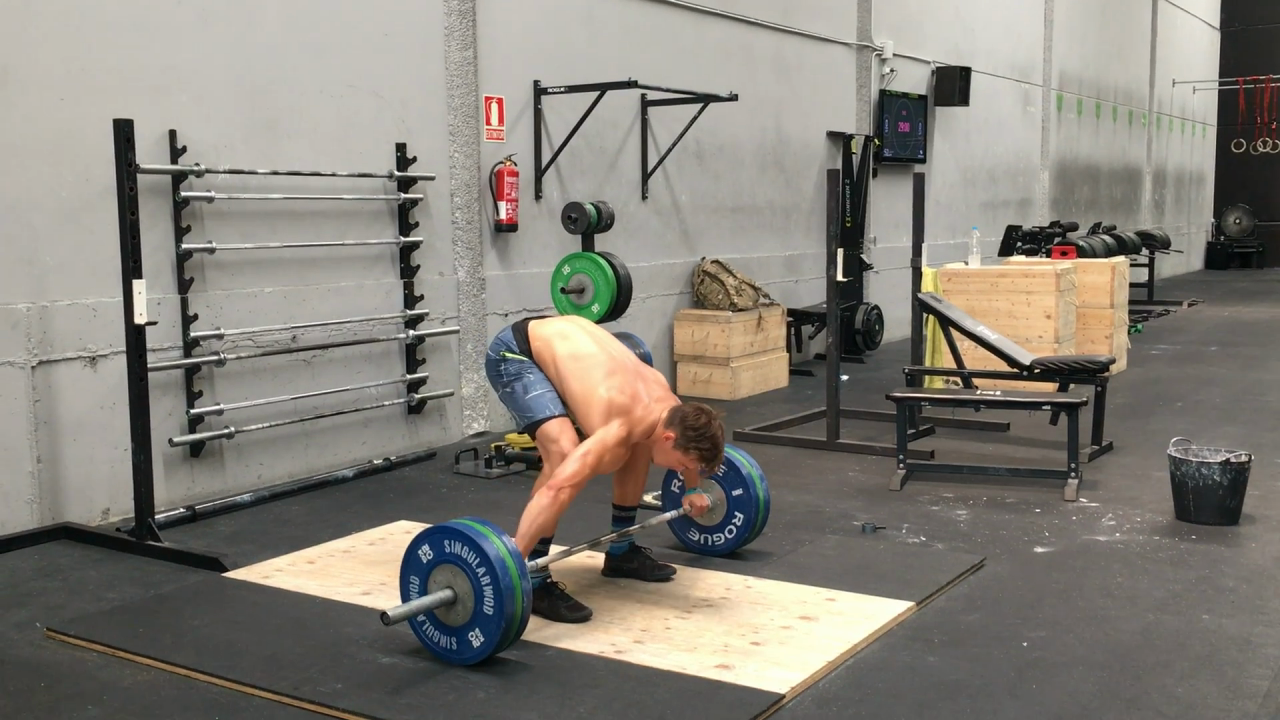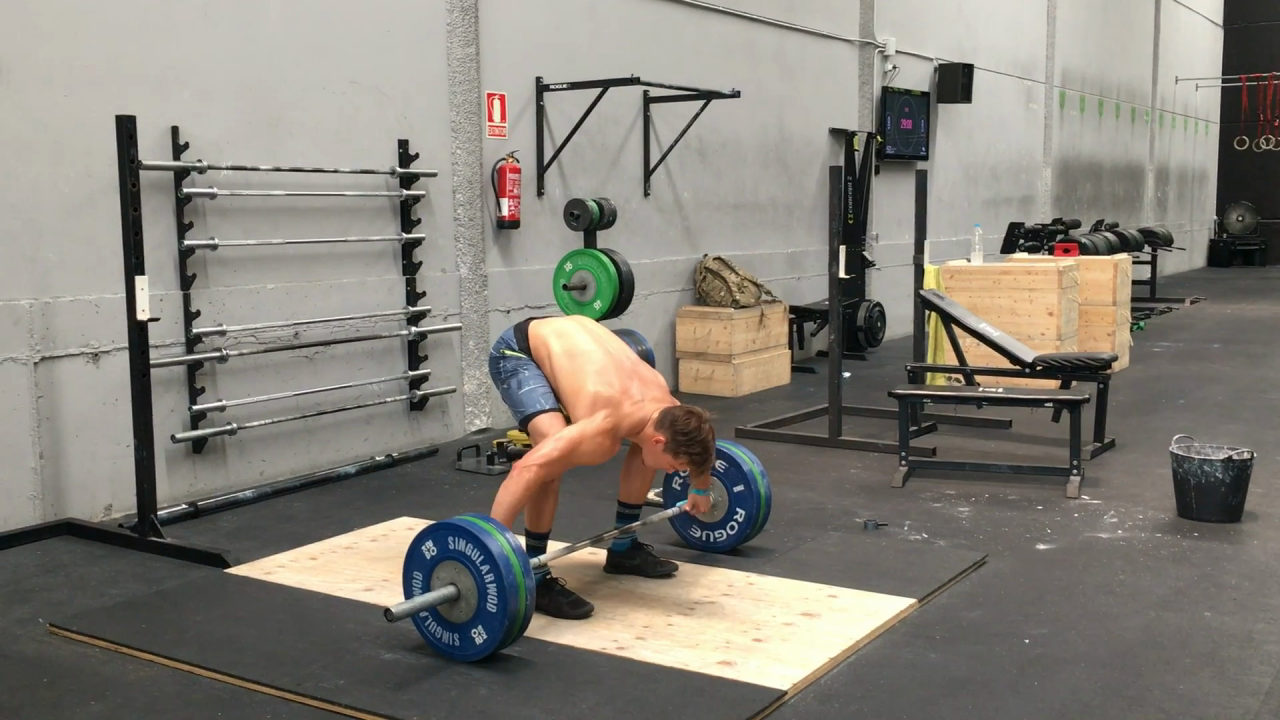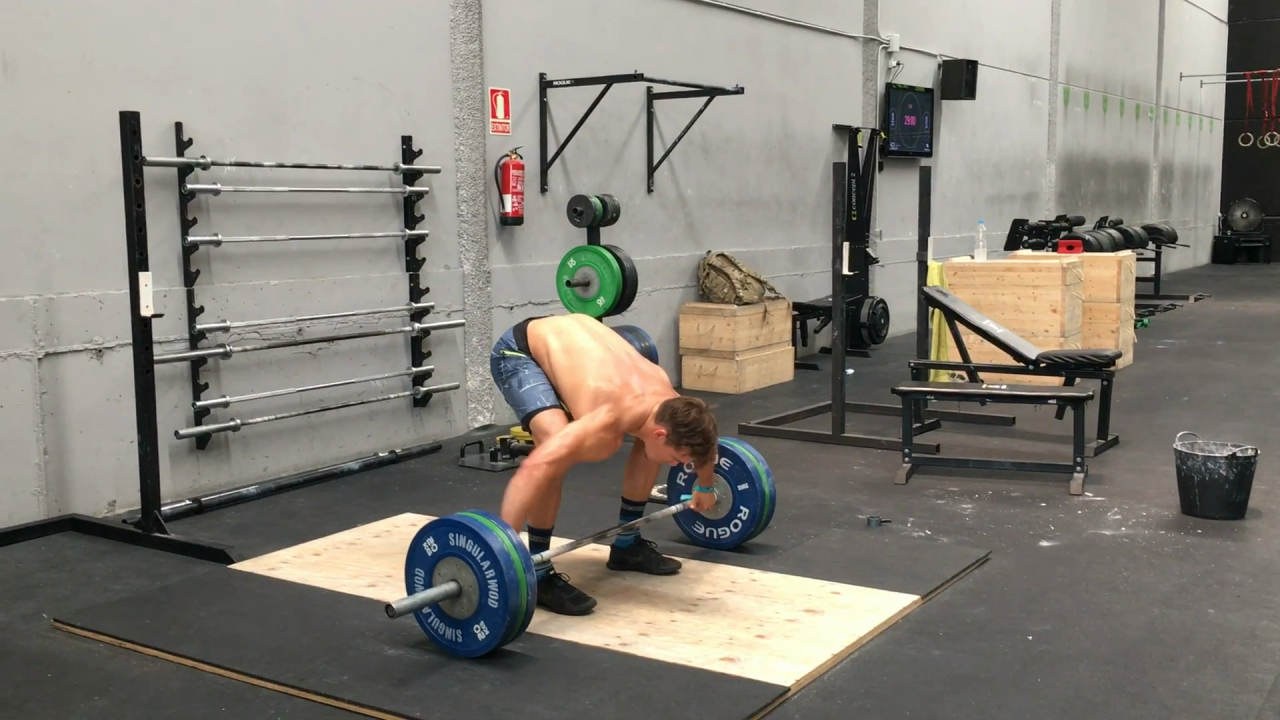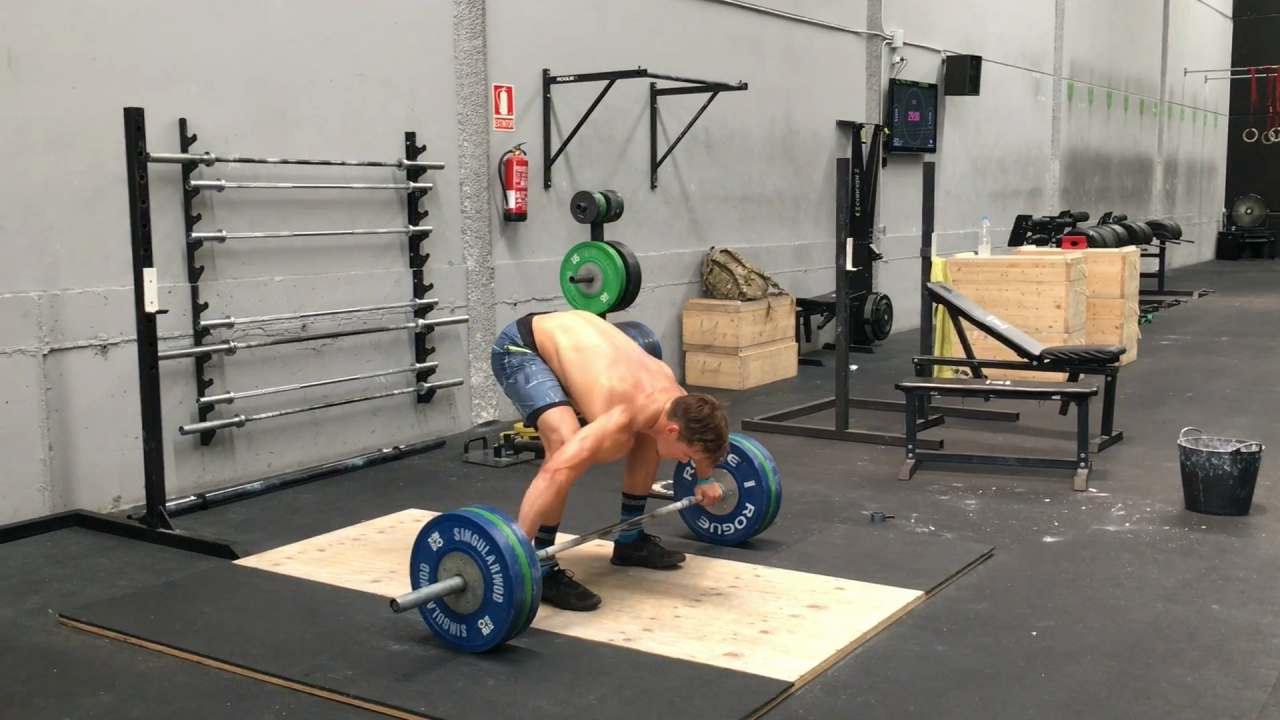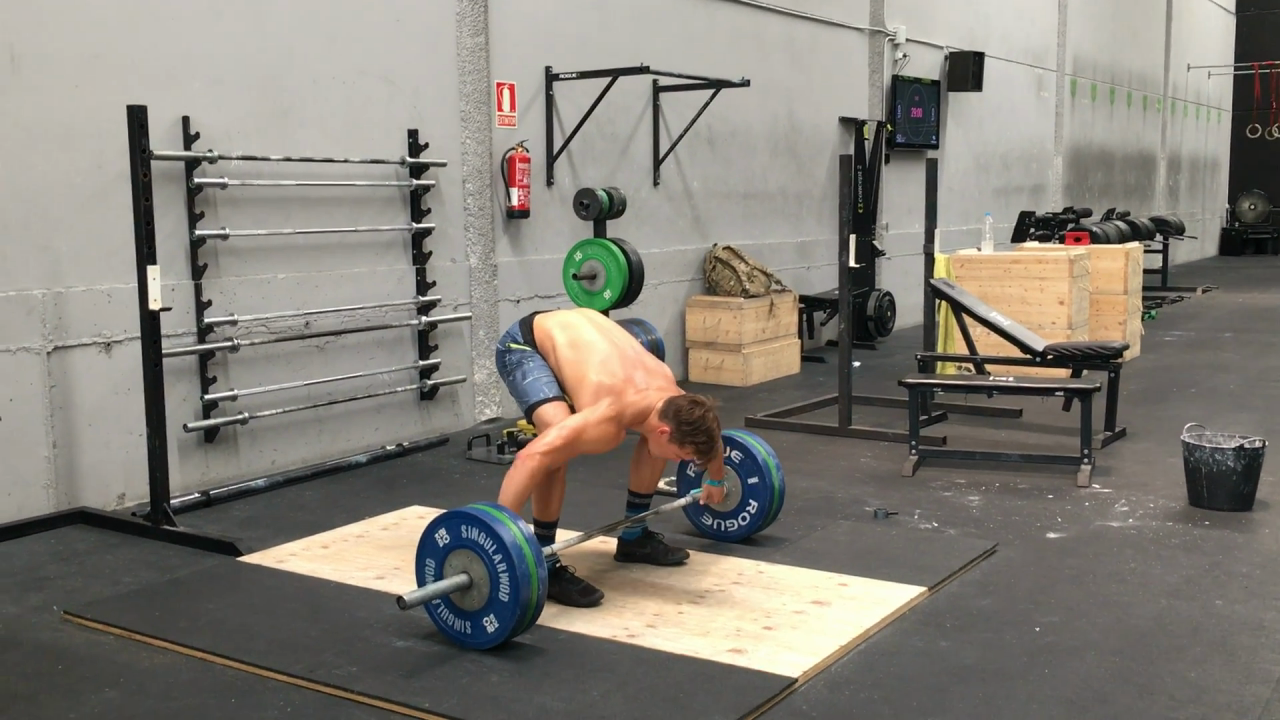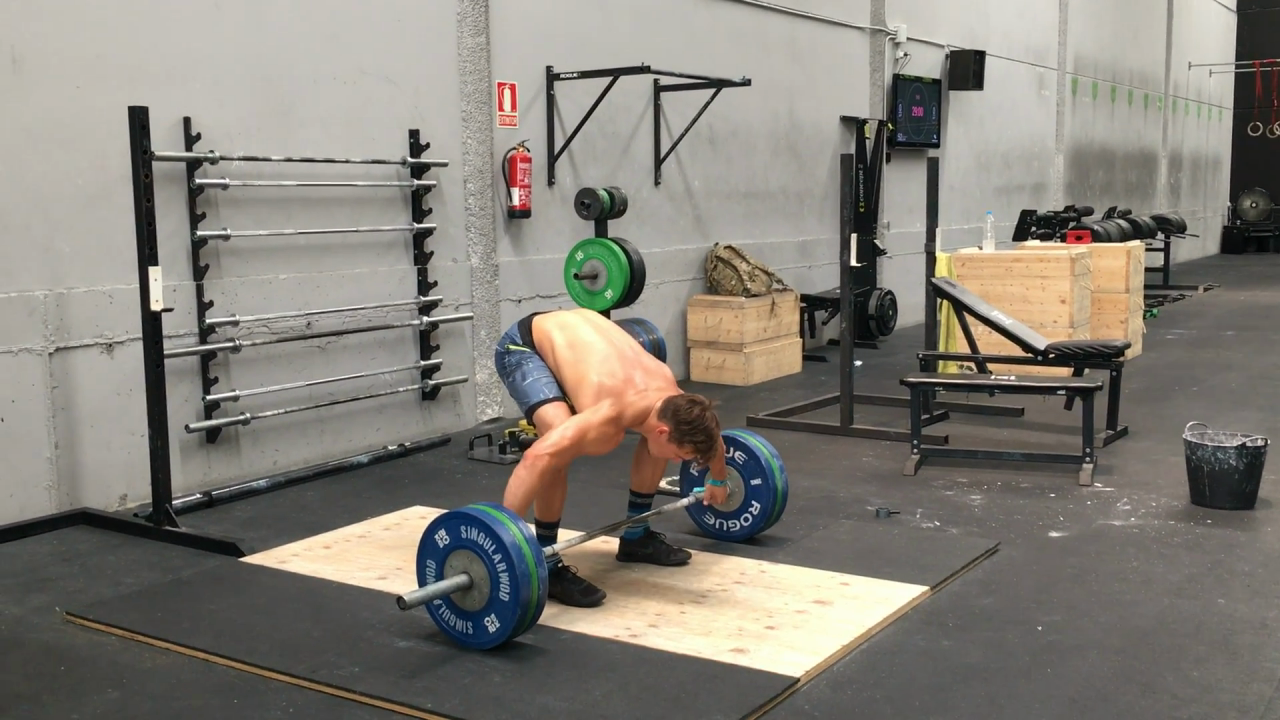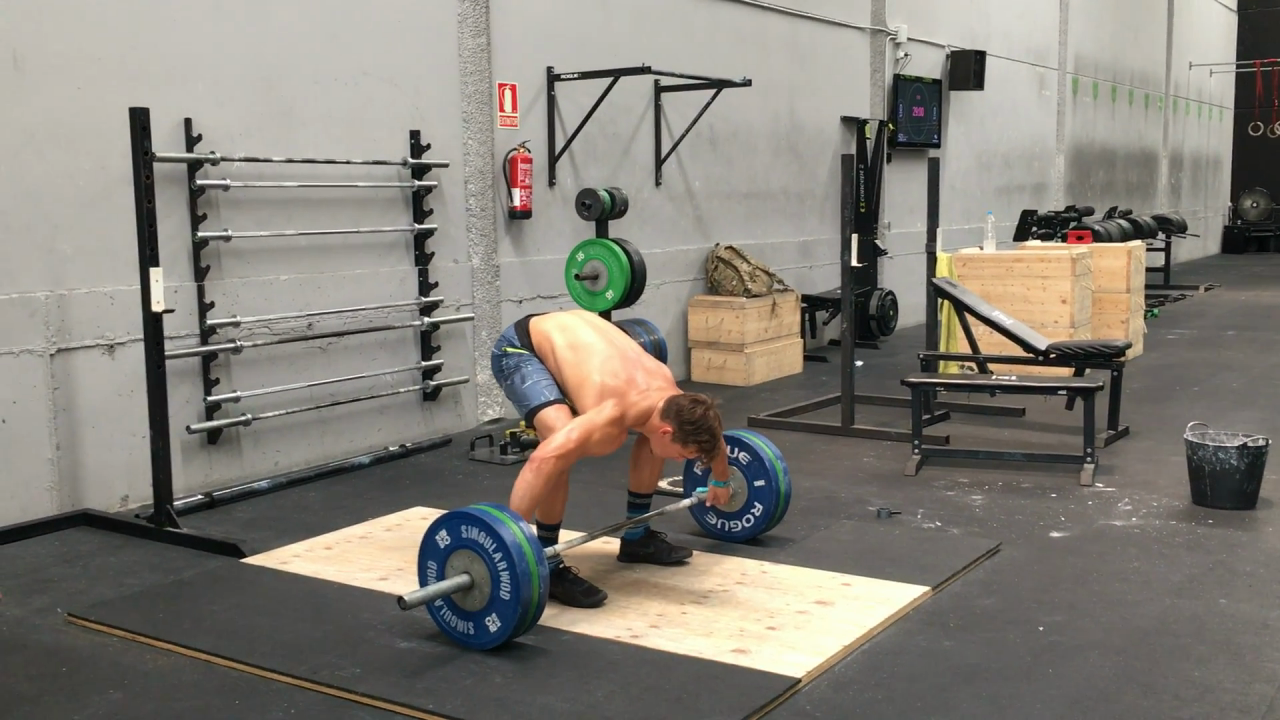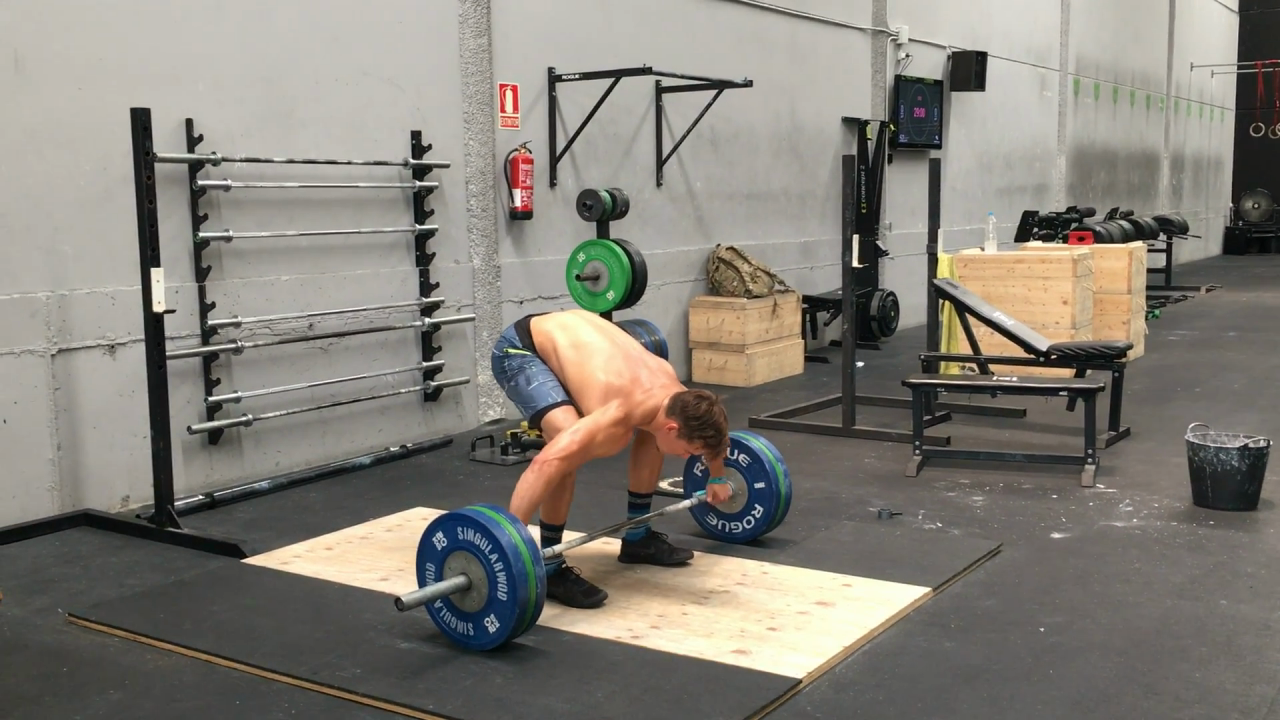
dt=0.2s
person 1, frame 1
left shoulder: (672, 410)
right shoulder: (617, 436)
left elbow: (696, 441)
right elbow: (557, 488)
left wrist: (692, 490)
right hip: (514, 353)
right knee: (564, 452)
left ankle: (620, 552)
right ankle: (535, 583)
person 1, frame 2
left shoulder: (668, 411)
right shoulder: (604, 432)
left elbow: (700, 444)
right elbow: (525, 470)
left wrist: (701, 492)
right hip: (517, 353)
left knee: (645, 449)
right knee: (550, 460)
left ankle: (623, 548)
right ankle: (535, 579)
person 1, frame 3
left shoulder: (669, 404)
right shoulder: (606, 424)
left elbow: (697, 440)
right elbow: (533, 469)
left wrist: (705, 489)
right hip: (517, 352)
left knee: (646, 441)
right knee: (557, 444)
left ankle: (627, 545)
right ankle: (538, 575)
person 1, frame 4
left shoulder: (677, 401)
right shoulder: (620, 424)
left elbow: (704, 434)
right elbow: (554, 473)
left wrist: (705, 479)
right hip: (520, 348)
left knee: (650, 436)
right knee: (565, 440)
left ankle: (630, 540)
right ankle: (543, 570)
person 1, frame 5
left shoulder: (673, 401)
right shoulder: (609, 419)
left elbow: (709, 435)
right elbow: (530, 458)
left wrist: (715, 481)
right hip: (523, 345)
right knee: (556, 450)
left ankle: (634, 537)
right ankle: (545, 567)
person 1, frame 6
left shoulder: (674, 403)
right shoulder: (610, 419)
left elbow: (710, 436)
right elbow: (535, 459)
left wrist: (718, 481)
right hip: (522, 347)
right knee: (559, 434)
left ankle: (636, 538)
right ankle: (547, 567)
person 1, frame 7
left shoulder: (673, 401)
right shoulder: (612, 421)
left elbow: (712, 436)
right elbow: (541, 462)
left wrist: (721, 482)
right hip: (519, 350)
left knee: (651, 436)
right knee: (560, 443)
left ankle: (637, 538)
right ankle: (548, 569)
person 1, frame 8
left shoulder: (676, 398)
right shoulder: (618, 420)
left elbow: (706, 429)
right elbow: (545, 465)
left wrist: (718, 480)
right hip: (519, 350)
left knee: (650, 431)
right knee: (568, 439)
left ankle: (638, 538)
right ankle: (550, 569)
